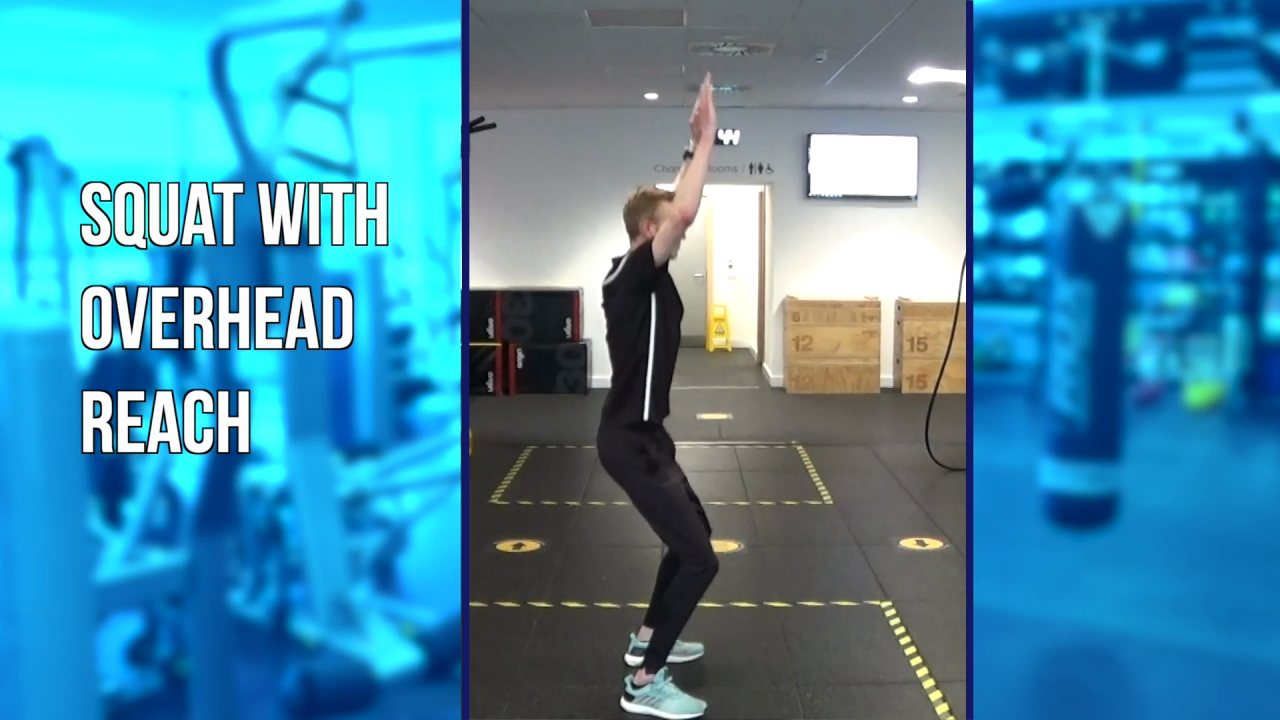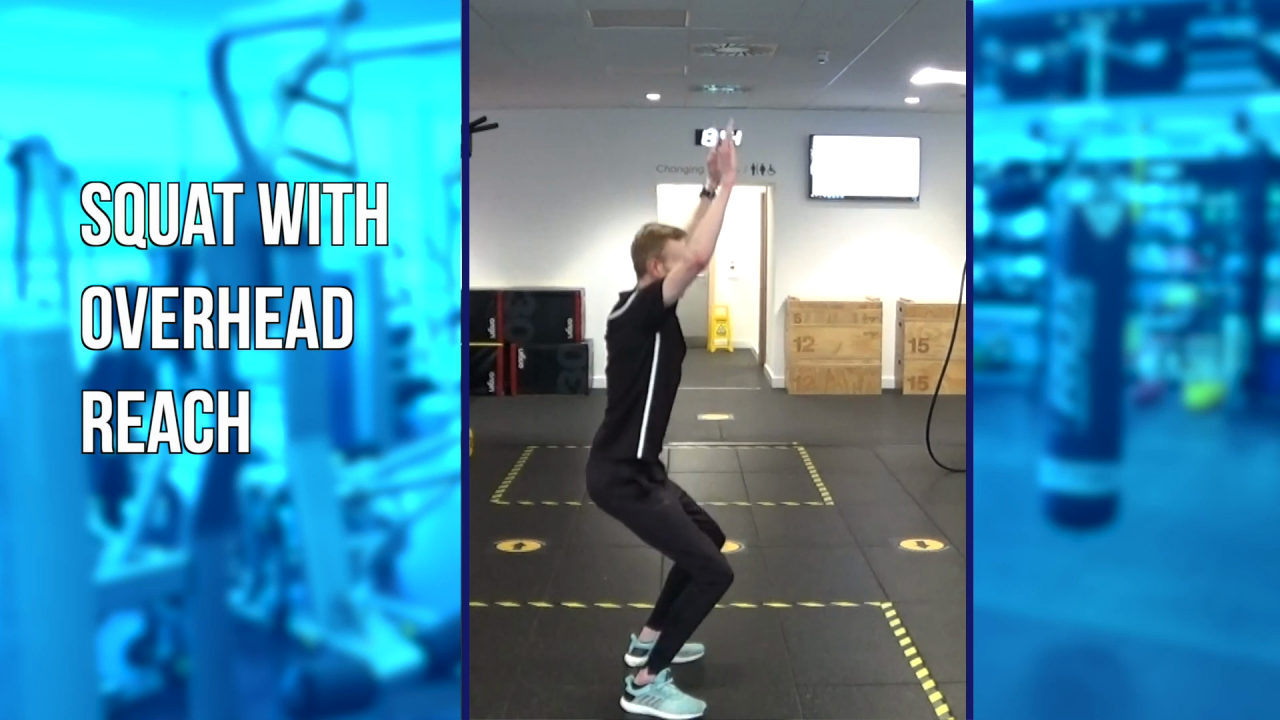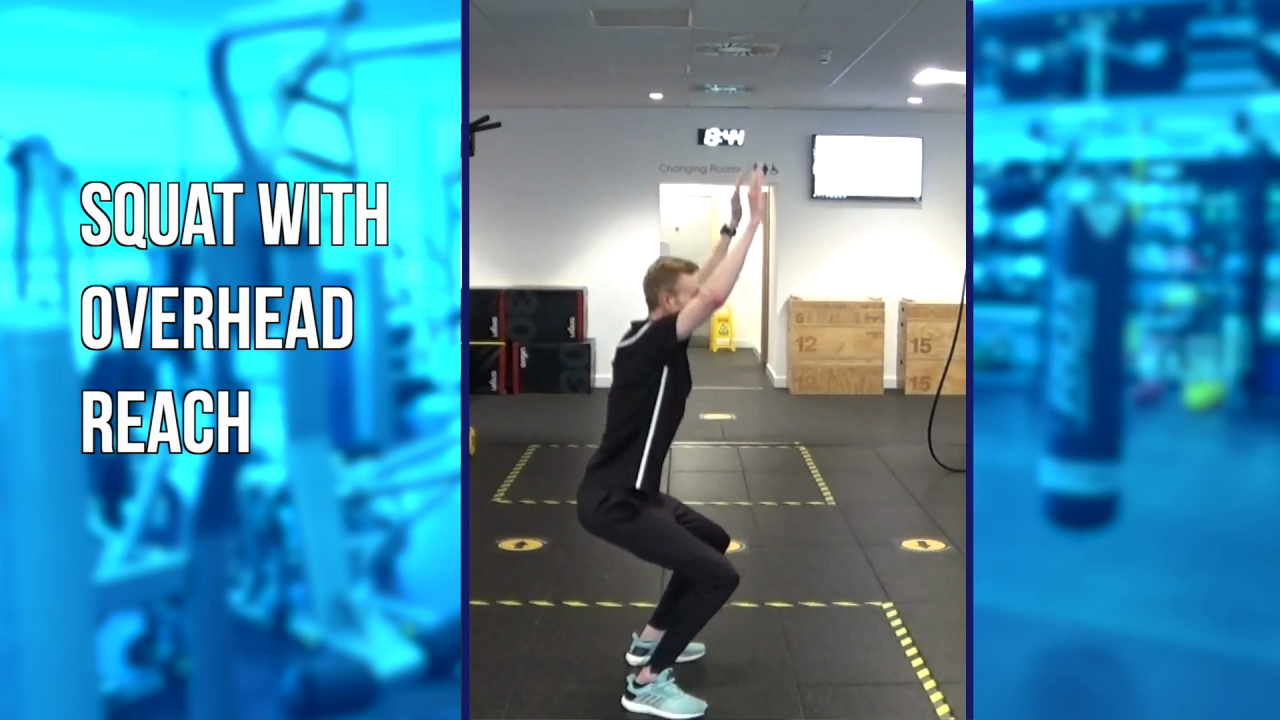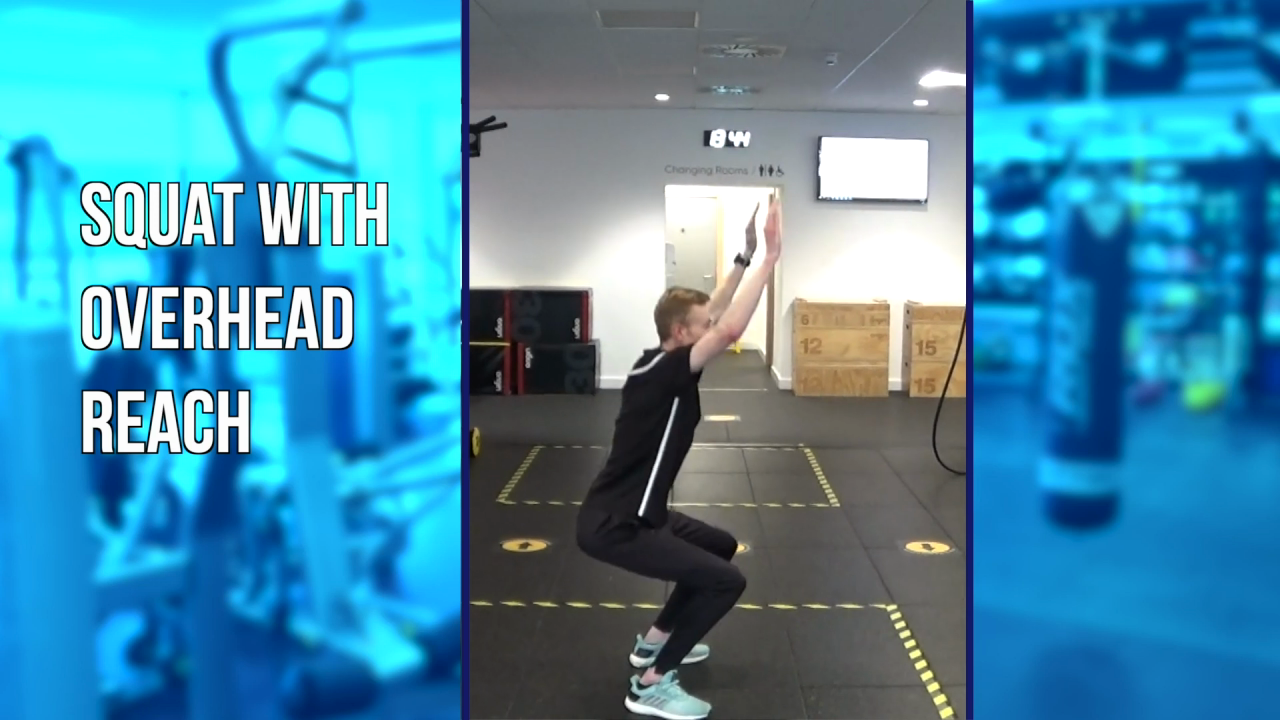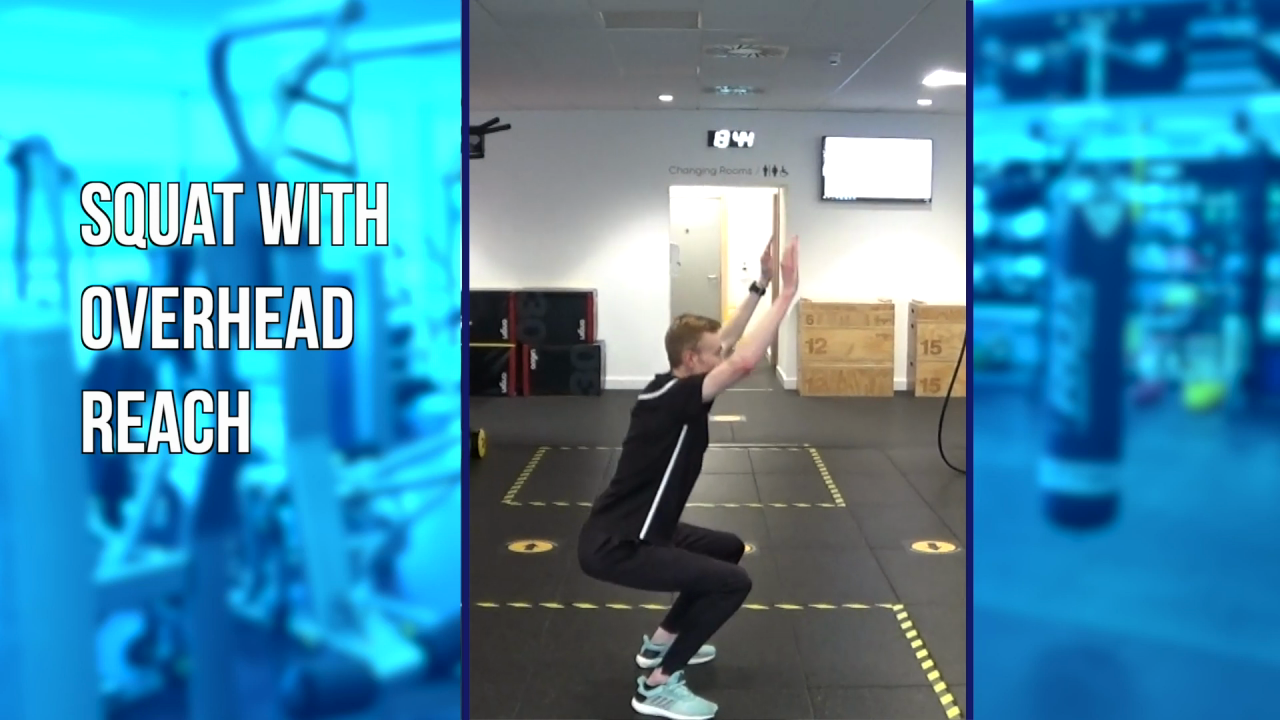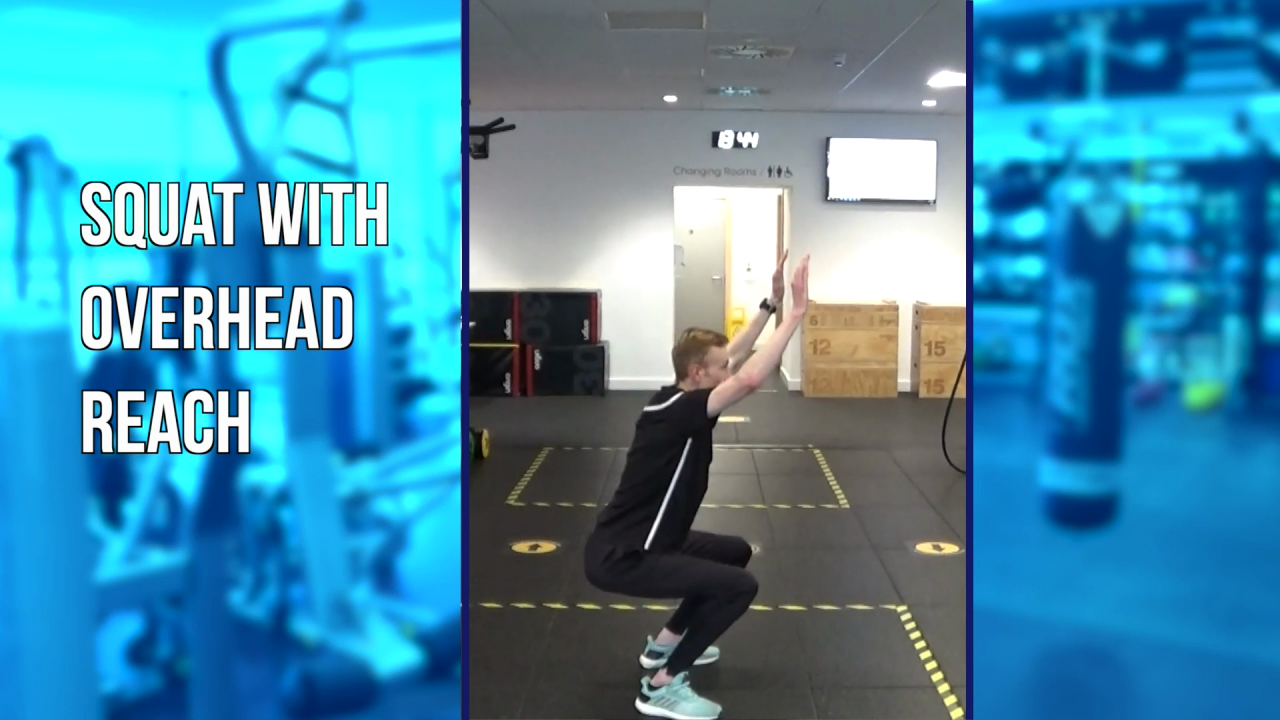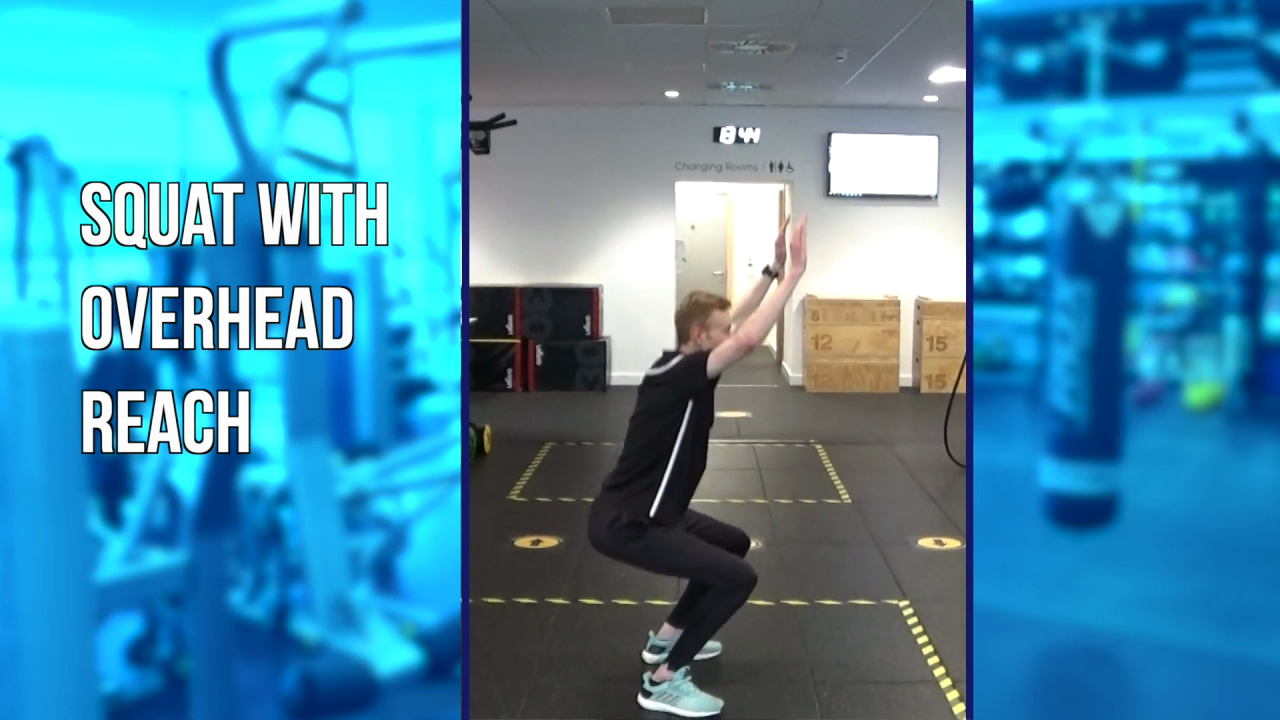
dt=0.2s
person 1, frame 1
left shoulder: (638, 273)
right shoulder: (633, 273)
left elbow: (674, 209)
right elbow: (683, 212)
left wrist: (694, 148)
right wrist: (704, 144)
left hip: (642, 433)
right hip: (633, 439)
left knee: (692, 537)
right knee: (699, 559)
left ankle: (648, 636)
person 1, frame 2
left shoulder: (643, 308)
right shoulder: (640, 310)
left elbow: (687, 250)
right elbow: (699, 257)
left wrist: (711, 188)
right wrist: (726, 187)
left hip: (636, 464)
right hip: (622, 474)
left knee: (708, 539)
right knee: (713, 572)
left ankle: (649, 638)
person 1, frame 3
left shoulder: (652, 337)
right shoulder: (651, 342)
left elbow: (703, 284)
right elbow: (715, 294)
left wrist: (731, 225)
right wrist: (752, 225)
left hip: (631, 488)
right hip: (613, 500)
left knee: (714, 541)
right knee: (718, 577)
left ankle: (651, 637)
person 1, frame 4
left shoulder: (663, 363)
right shoulder: (663, 373)
left elbow: (716, 316)
right elbow: (730, 330)
left wrist: (745, 256)
right wrist: (771, 259)
left hip: (633, 511)
right hip: (613, 525)
left knee: (721, 546)
right knee: (726, 580)
left ankle: (655, 638)
person 1, frame 5
left shoulder: (672, 388)
right shoulder: (674, 400)
left elbow: (728, 343)
right elbow: (744, 363)
left wrist: (760, 286)
right wrist: (786, 295)
left hip: (633, 531)
right hip: (614, 546)
left knee: (729, 549)
right knee: (732, 584)
left ankle: (661, 640)
person 1, frame 6
left shoulder: (680, 401)
right shoulder: (678, 413)
left elbow: (737, 360)
right elbow: (750, 380)
left wrist: (771, 305)
right wrist: (795, 314)
left hip: (638, 542)
right hip: (619, 558)
left knee: (736, 552)
right knee: (739, 585)
left ankle: (665, 641)
person 1, frame 7
left shoulder: (683, 369)
right shoulder: (678, 376)
left elbow: (738, 323)
right elbow: (748, 340)
left wrist: (773, 271)
right wrist: (793, 276)
left hip: (644, 513)
right hip: (623, 525)
left knee: (734, 543)
right knee: (736, 578)
left ankle: (667, 635)
right ankle: (664, 679)
